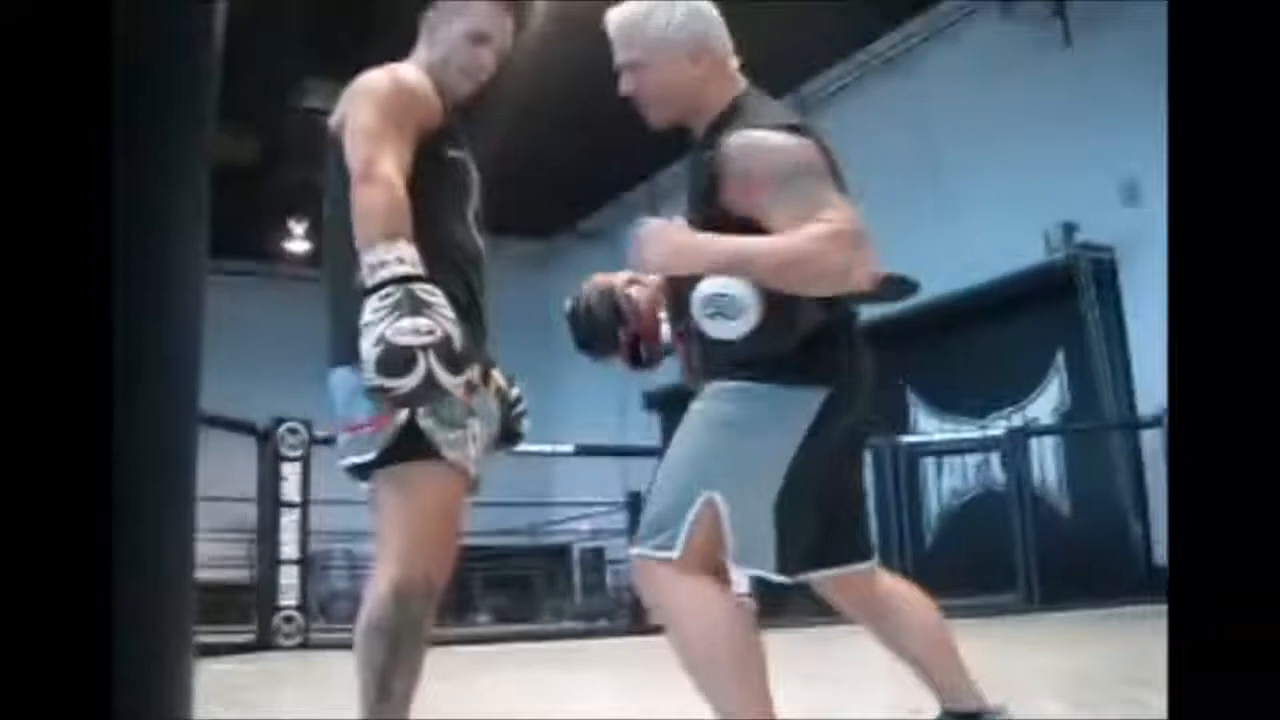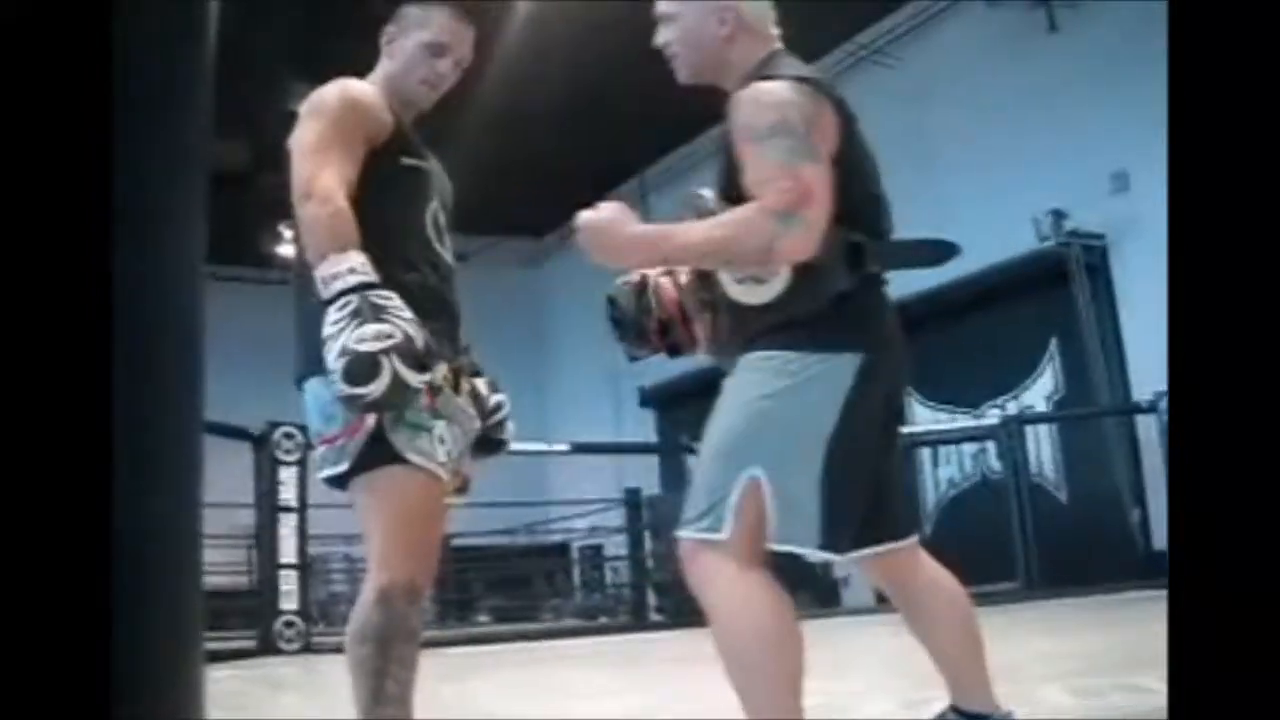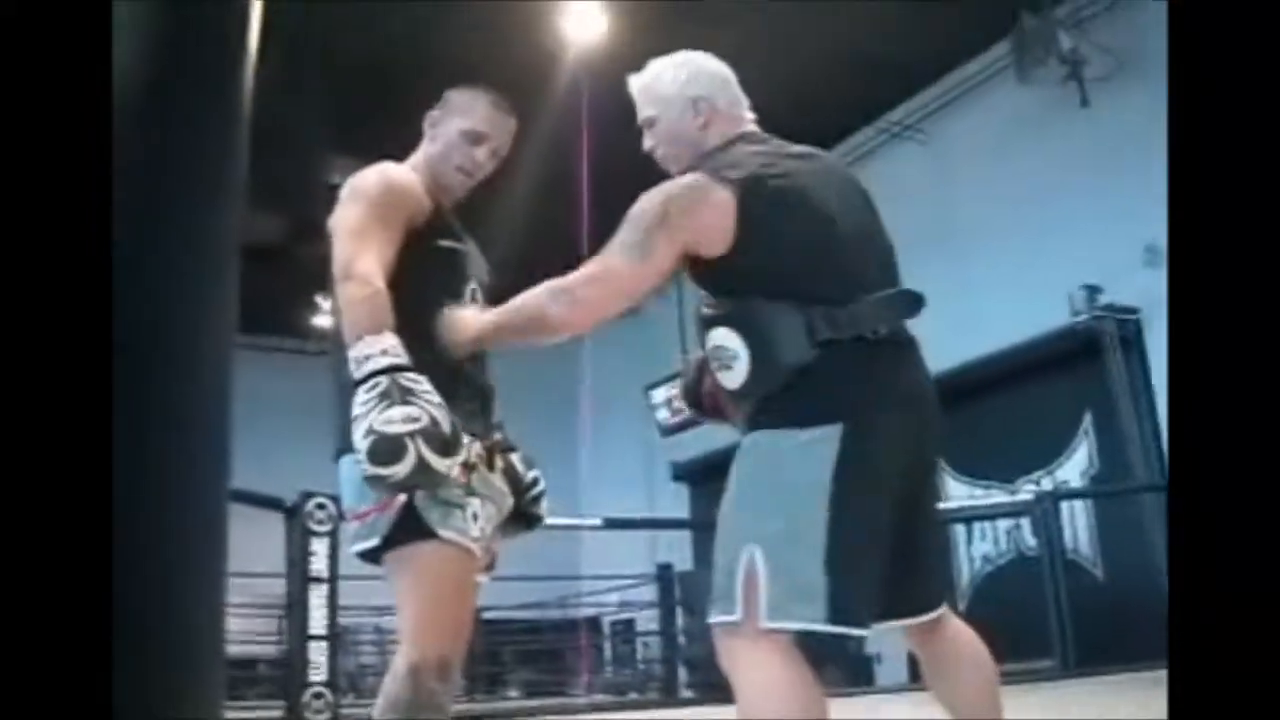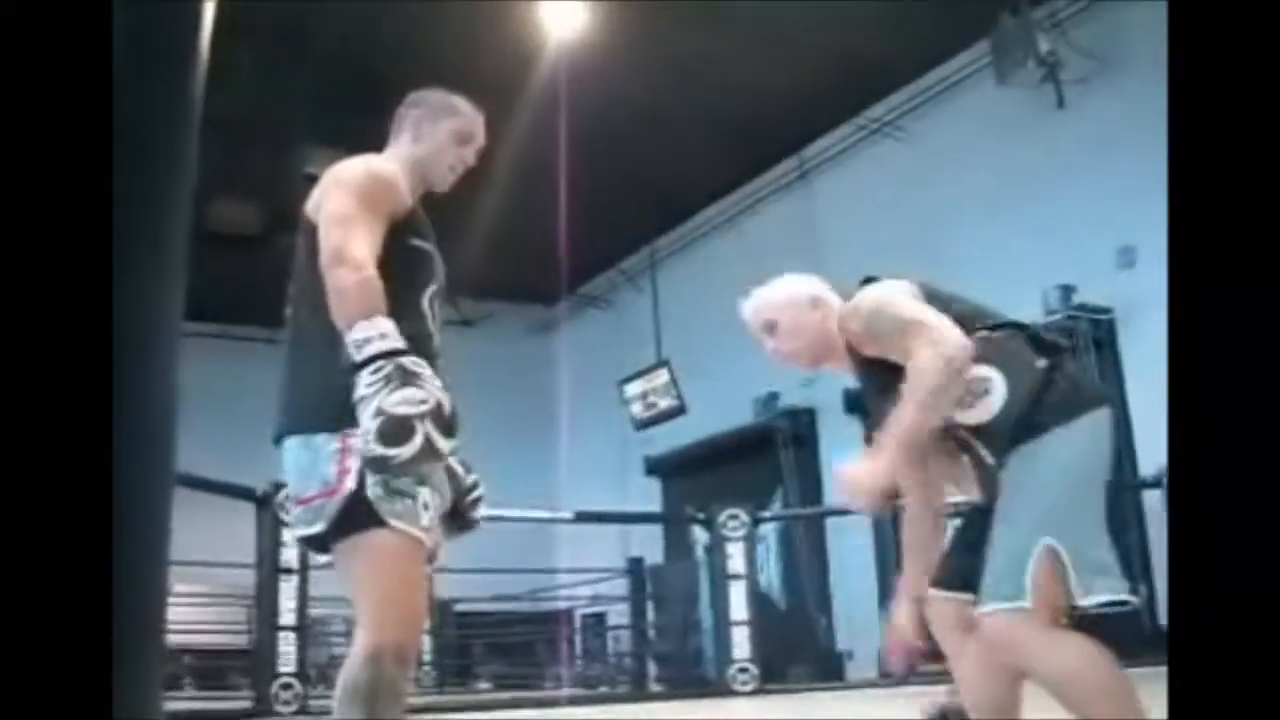
dt=1s
person 1, frame 1
left shoulder: (444, 130)
right shoulder: (393, 88)
right elbow: (375, 182)
left wrist: (482, 371)
right wrist: (396, 291)
left hip: (443, 355)
right hip: (402, 345)
left knee: (423, 566)
right knee: (414, 565)
person 1, frame 2
left shoulder: (418, 156)
right shoulder: (347, 103)
right elbow: (318, 197)
left wrist: (463, 371)
right wrist: (356, 300)
left hip: (424, 364)
right hip: (373, 355)
left knee: (410, 574)
right knee: (400, 572)
person 1, frame 3
left shoulder: (453, 237)
right shoulder: (387, 187)
right elbow: (357, 280)
left wrist: (498, 451)
right wrist: (386, 384)
left hip: (455, 445)
right hip: (409, 434)
left knee: (439, 649)
right knee: (433, 646)
person 1, frame 4
left shoulder: (408, 227)
right shoulder: (368, 178)
right elbow: (347, 267)
left wrist: (441, 456)
right wrist: (385, 372)
left hip: (385, 432)
right hip: (351, 425)
left knee: (392, 634)
right knee: (391, 630)
person 2, frame 1
left shoulder: (757, 147)
right shoulder: (722, 144)
left elbow: (847, 258)
left wrist: (700, 250)
right wrist: (660, 280)
left hip: (778, 384)
right hip: (798, 383)
left knee: (667, 562)
right knee: (847, 574)
person 2, frame 2
left shoulder: (771, 100)
right shoulder: (787, 98)
left elbow: (787, 230)
left wrist: (642, 243)
right wrist: (695, 283)
left hip: (812, 347)
right hip: (842, 344)
left knee: (717, 549)
right knee: (891, 552)
person 2, frame 3
left shoulder: (693, 194)
right shoulder: (822, 172)
left elbow: (580, 303)
left wrist: (479, 327)
left hip: (814, 418)
right hip: (898, 400)
left knee: (750, 632)
right knee: (925, 614)
person 2, frame 4
left shoulder: (868, 312)
right shoulder: (884, 397)
left elbow: (946, 350)
right elbow: (921, 503)
left wrist: (884, 460)
right wrist: (911, 599)
left hip: (1055, 427)
right hip: (1025, 445)
left knee: (1014, 625)
right knee: (952, 611)
